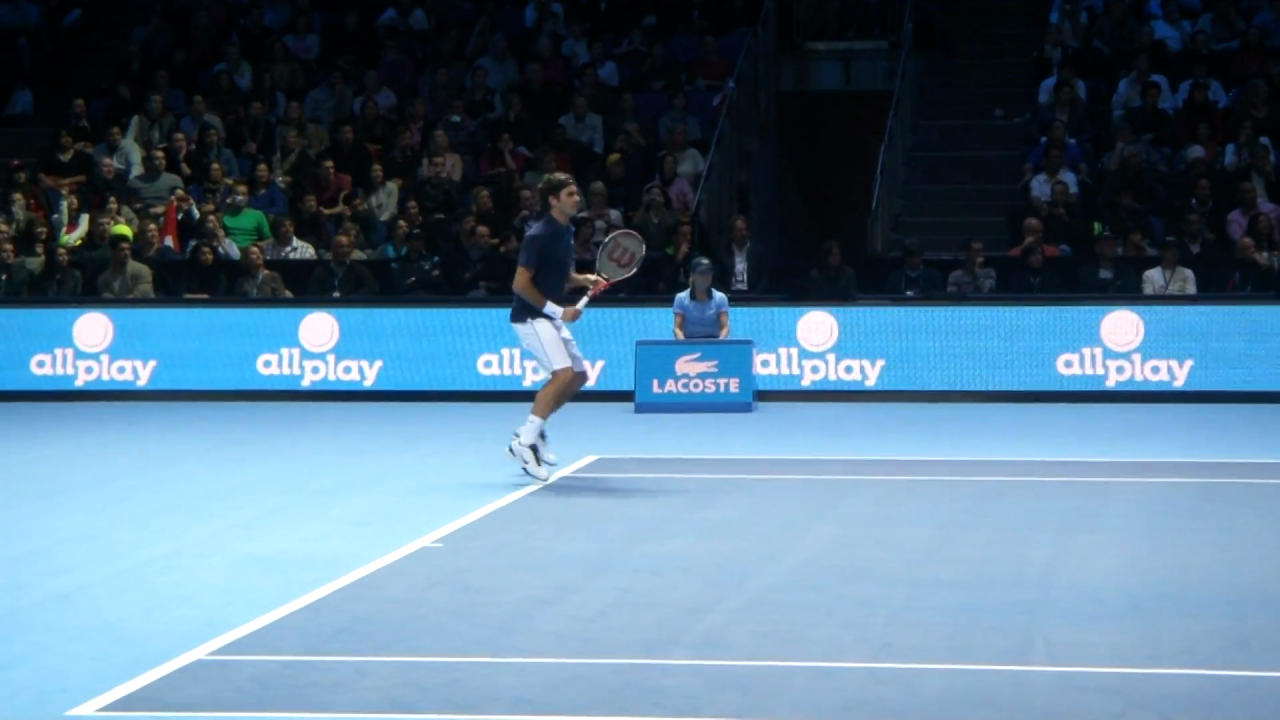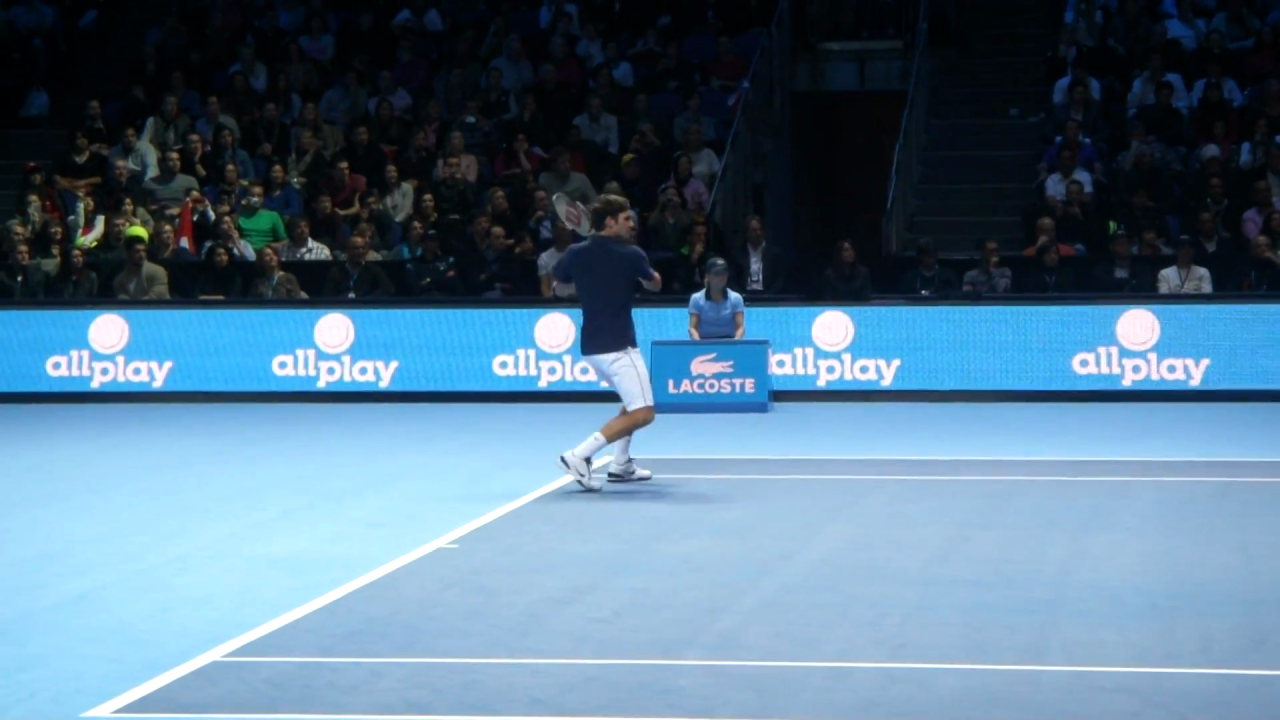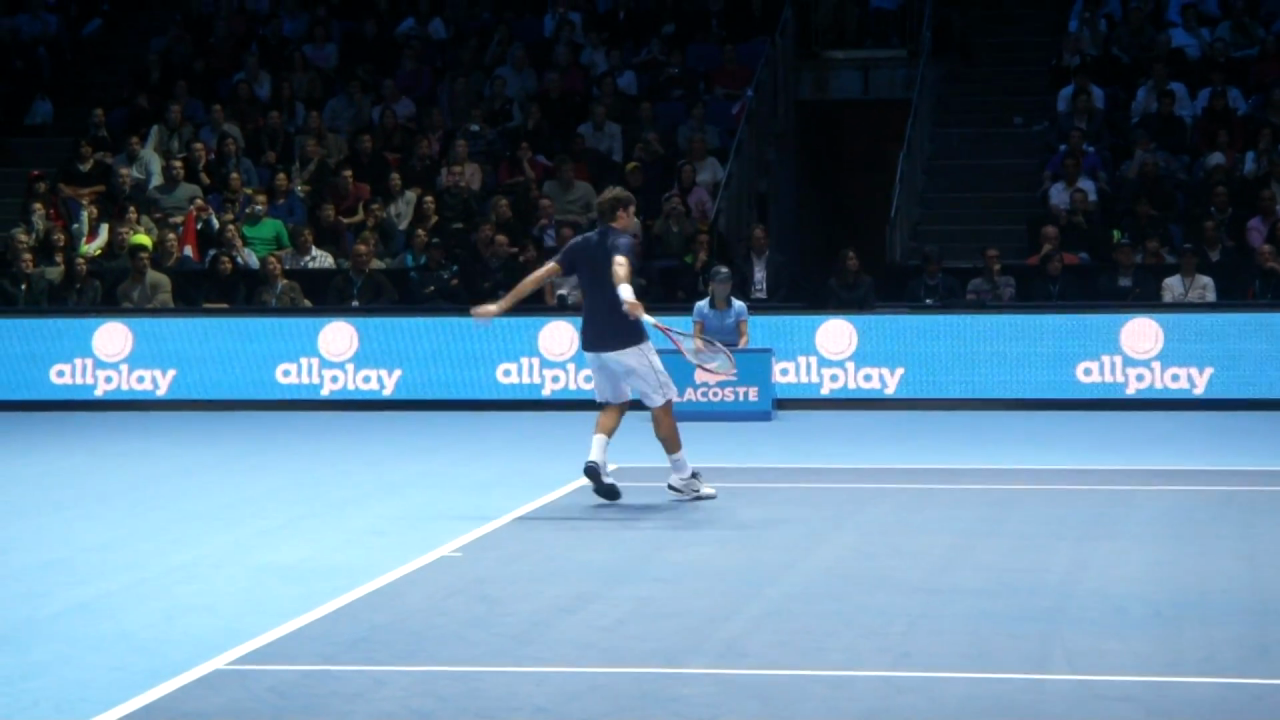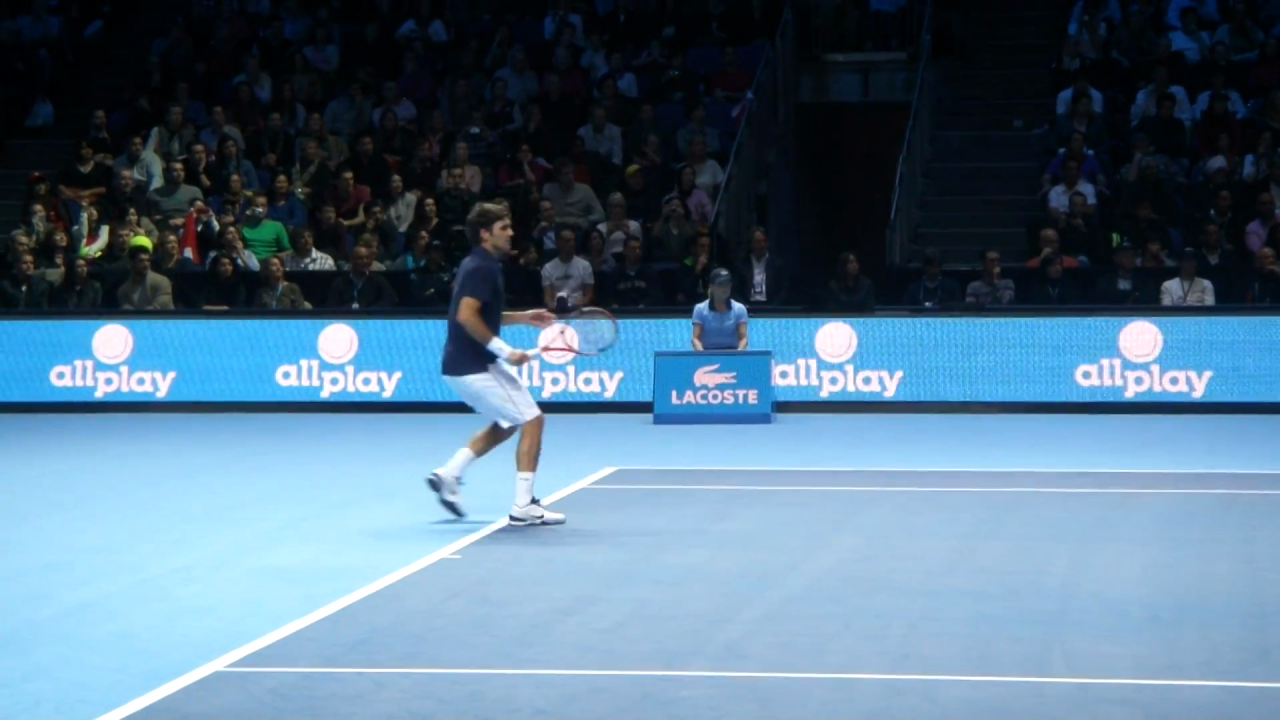
dt=0.5s
person 1, frame 1
left shoulder: (566, 232)
right shoulder: (538, 235)
right elbow: (520, 285)
left wrist: (586, 279)
right wrist: (557, 310)
left hip: (549, 317)
right hip: (531, 317)
left knee: (579, 376)
right knee: (563, 375)
left ankle: (532, 434)
right ankle: (526, 442)
person 1, frame 2
left shoulder: (575, 253)
right shoulder: (631, 255)
left elbow: (558, 286)
right elbow: (655, 284)
left hip: (591, 346)
right hip: (617, 347)
left knee: (633, 401)
right knee: (641, 413)
left ankle: (620, 463)
right ankle: (578, 455)
person 1, frame 3
left shoulder: (581, 245)
right shoulder: (623, 241)
left elbow: (539, 276)
right elbow: (619, 267)
left wrist: (499, 307)
right wrist: (627, 294)
left hip: (593, 344)
right hip: (628, 342)
left knee: (613, 405)
right knee: (662, 406)
left ankle: (595, 461)
right ankle: (682, 478)
person 1, frame 4
left shoulder: (487, 264)
right shoulder: (481, 267)
right elbow: (465, 316)
left wrist: (523, 317)
right wrist: (503, 350)
left hip: (466, 367)
right hip: (474, 367)
left knee: (505, 424)
right knee: (531, 422)
left ankle: (447, 474)
right ankle: (524, 505)
